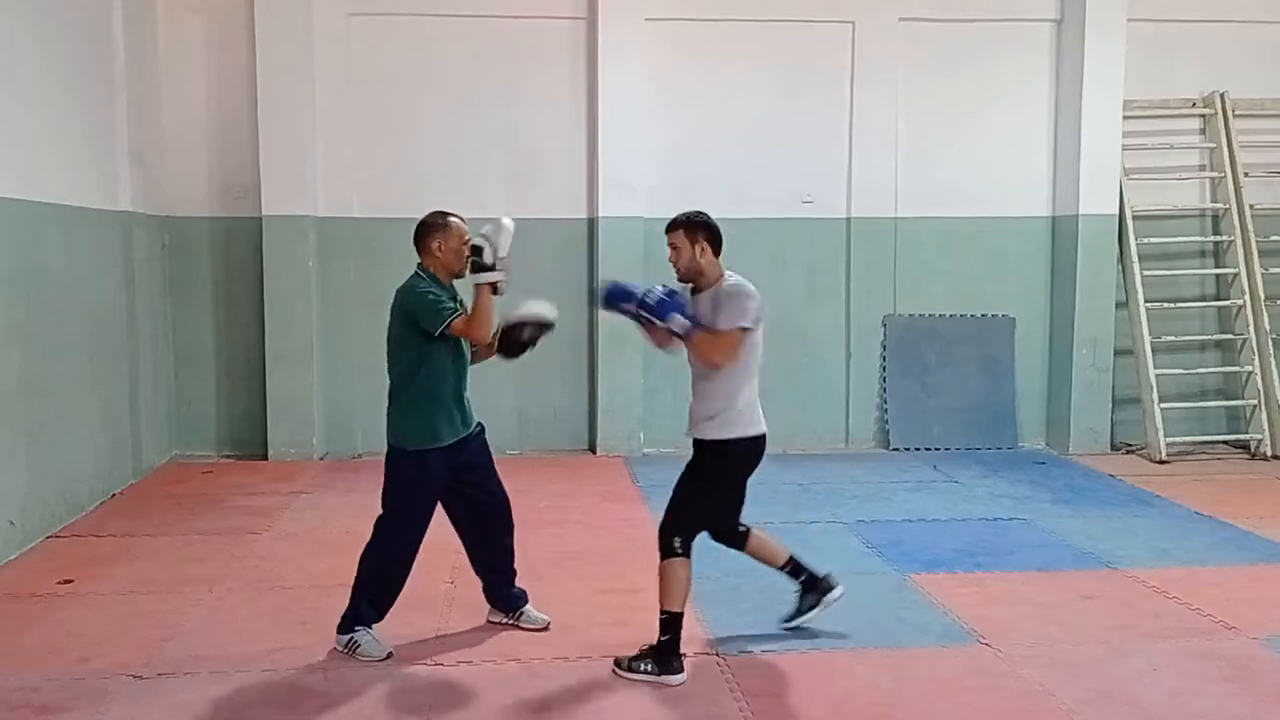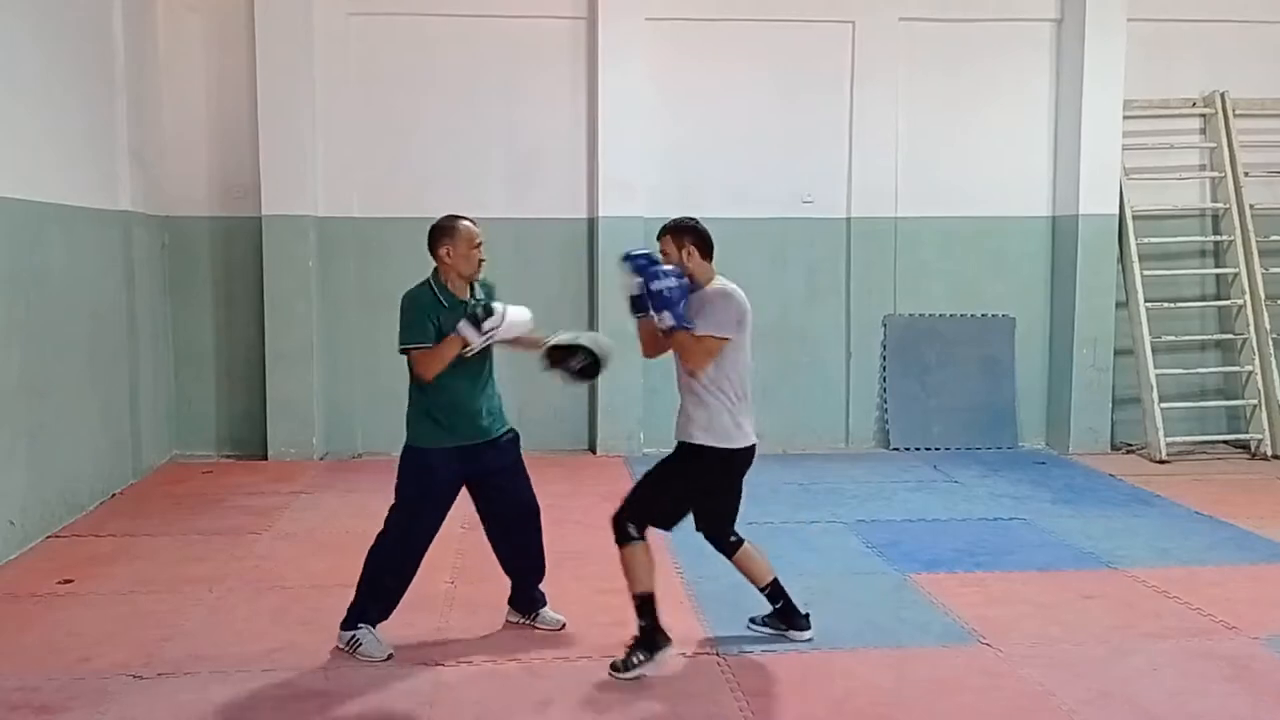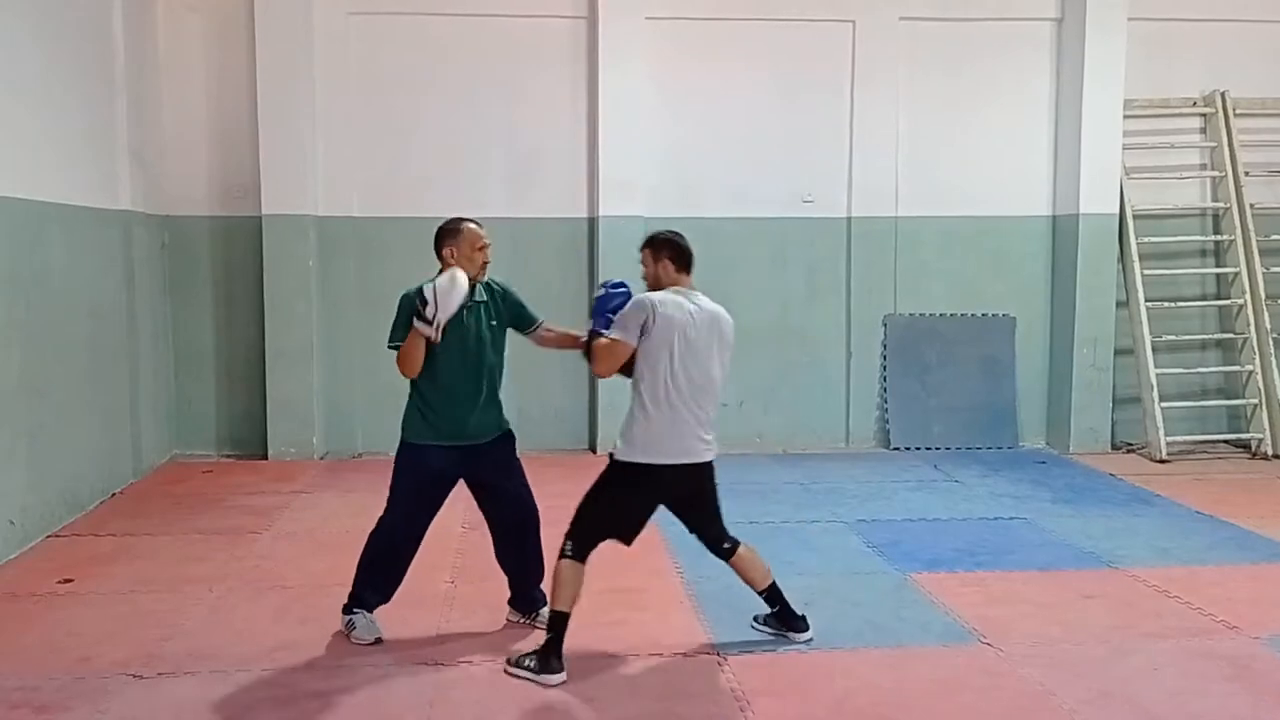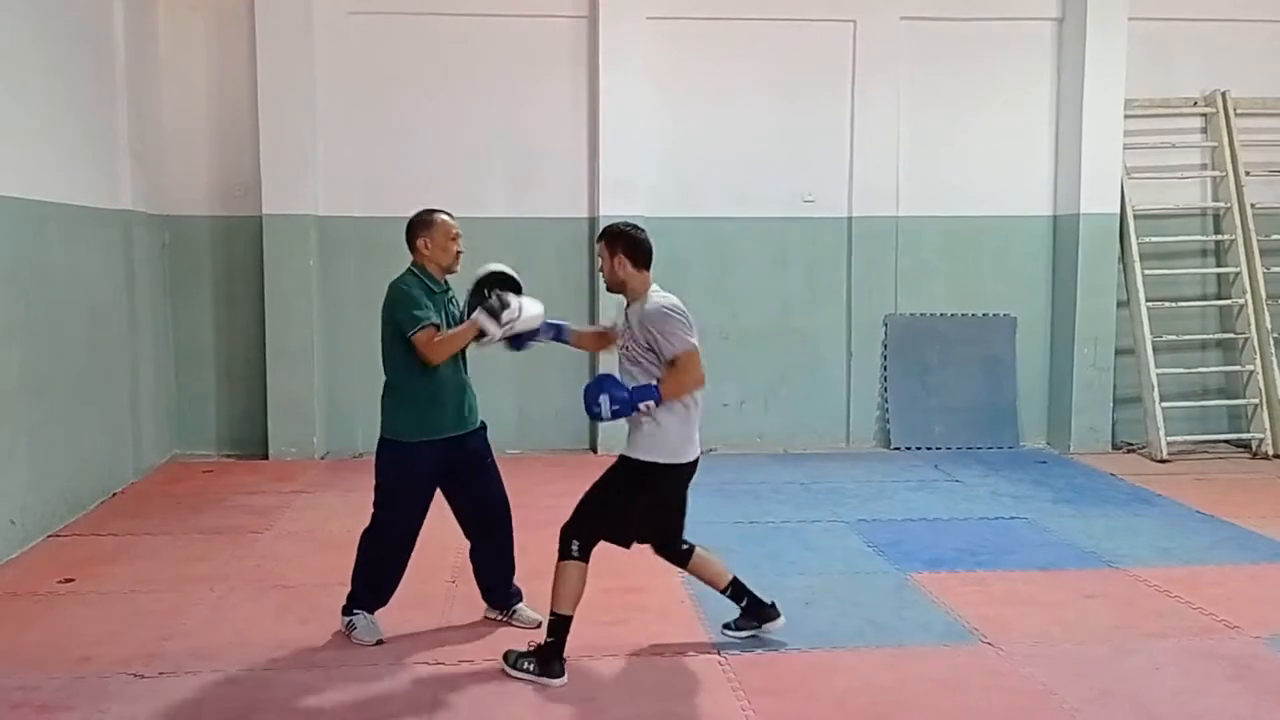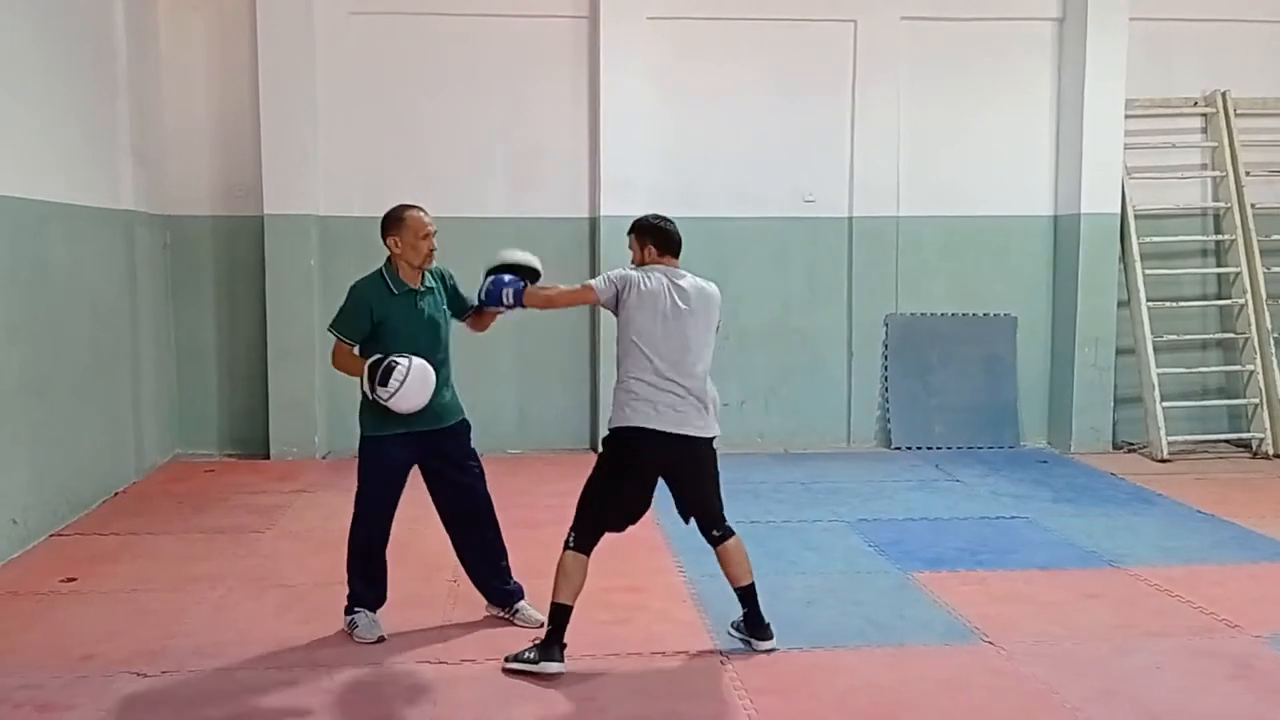
dt=0.3s
person 1, frame 1
left shoulder: (735, 293)
right shoulder: (700, 292)
left elbow: (717, 355)
right elbow: (665, 339)
left wrist: (673, 316)
right wrist: (638, 306)
left hip: (728, 439)
right hip: (727, 434)
left knee: (674, 534)
right knee: (726, 528)
left ankle: (665, 654)
right ankle: (816, 582)
person 1, frame 2
left shoulder: (724, 297)
right shoulder: (688, 294)
left elbow: (693, 361)
right elbow: (652, 347)
left wrist: (667, 311)
right wrist: (648, 298)
left hip: (712, 446)
right hip: (724, 444)
left knee: (628, 521)
right knee: (722, 535)
left ankle: (649, 635)
right ankle: (790, 616)
person 1, frame 3
left shoulder: (648, 306)
right shoulder: (721, 319)
left elbow: (603, 365)
left wrist: (602, 324)
left hip: (643, 461)
right hip: (696, 459)
left knee: (578, 540)
right knee: (719, 540)
left ankle: (550, 654)
right ankle: (788, 616)
person 1, frame 4
left shoulder: (662, 311)
right shoulder: (634, 306)
left elbow: (691, 376)
right elbow: (604, 339)
left wrist: (634, 399)
right wrist: (552, 331)
left hip: (656, 458)
right hip: (667, 455)
left knee: (576, 537)
right knee: (671, 545)
left ankle: (550, 656)
right ankle: (757, 609)
person 1, frame 5
left shoulder: (628, 281)
right shoulder: (710, 294)
left elbow: (567, 297)
left wrist: (509, 293)
left hip: (636, 431)
right hip: (695, 433)
left knee: (584, 531)
right knee: (717, 528)
left ankle: (551, 645)
right ankle: (756, 623)
person 2, frame 1
left shoulder: (443, 291)
right shoulder: (416, 293)
left elbow: (476, 348)
right elbow: (475, 329)
right wrist: (489, 275)
left hip: (461, 434)
right hip: (418, 443)
left knee: (493, 515)
right knee: (398, 534)
left ankle: (507, 602)
right ankle: (355, 626)
person 2, frame 2
left shoulder: (483, 293)
right shoulder: (419, 301)
left elbow: (510, 334)
right elbow: (425, 370)
right wrist: (467, 333)
left hip: (491, 436)
right hip: (434, 445)
left knee: (521, 517)
right knee: (406, 535)
left ankle: (527, 603)
right ankle: (358, 624)
person 2, frame 3
left shoulder: (499, 295)
right shoulder: (415, 300)
left elbow: (543, 335)
right elbow: (409, 369)
left wrist: (591, 340)
right wrist: (421, 322)
left hip: (490, 437)
right hip: (430, 442)
left knee: (519, 518)
right knee: (400, 526)
left ankle: (528, 603)
right ankle: (358, 608)
person 2, frame 4
left shoulder: (443, 290)
right shoulder: (405, 291)
right elbow: (434, 351)
left wrist: (482, 327)
right wrist: (482, 321)
left hip: (463, 429)
right hip: (411, 438)
left knee: (492, 513)
right knee: (393, 526)
left ankle: (502, 599)
right ankle: (359, 609)
person 2, frame 5
left shoulder: (442, 280)
right shoulder: (367, 292)
left elbow: (477, 321)
right elbow: (340, 355)
right wrist: (373, 370)
left hip: (445, 423)
right hip: (385, 430)
left knee: (474, 511)
right knee: (372, 519)
left ankle: (504, 597)
right ankle: (361, 608)
